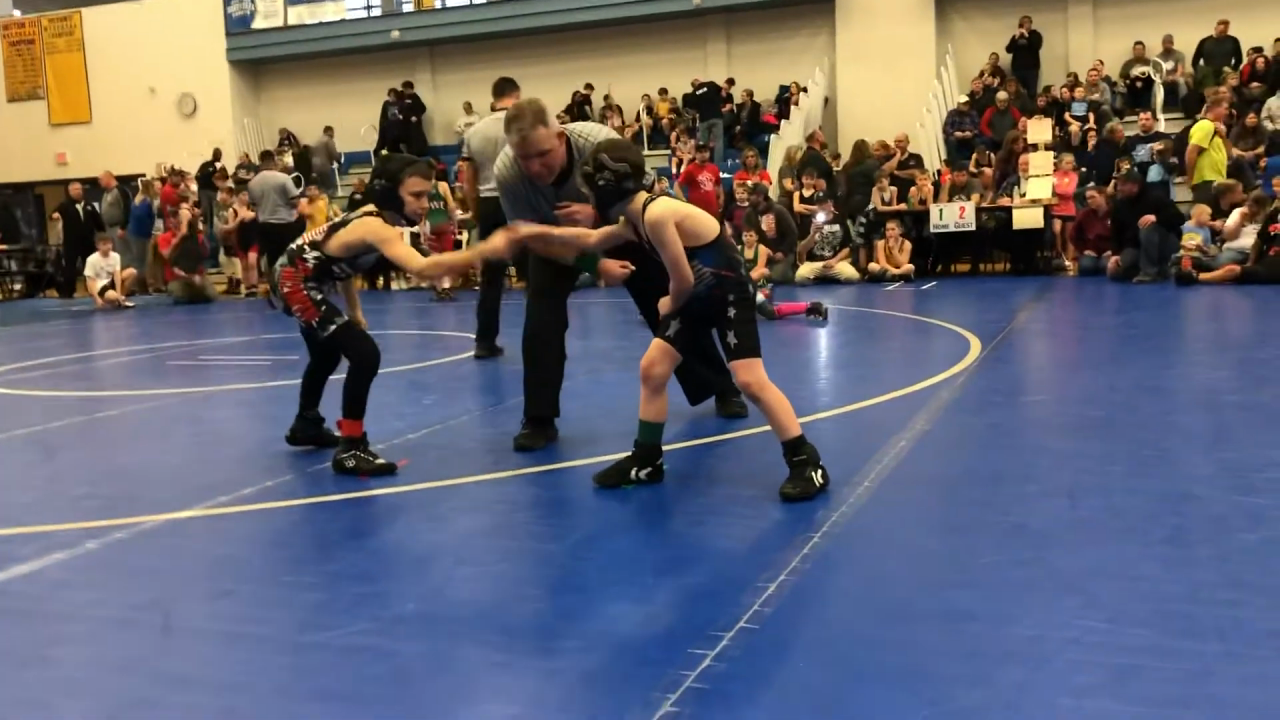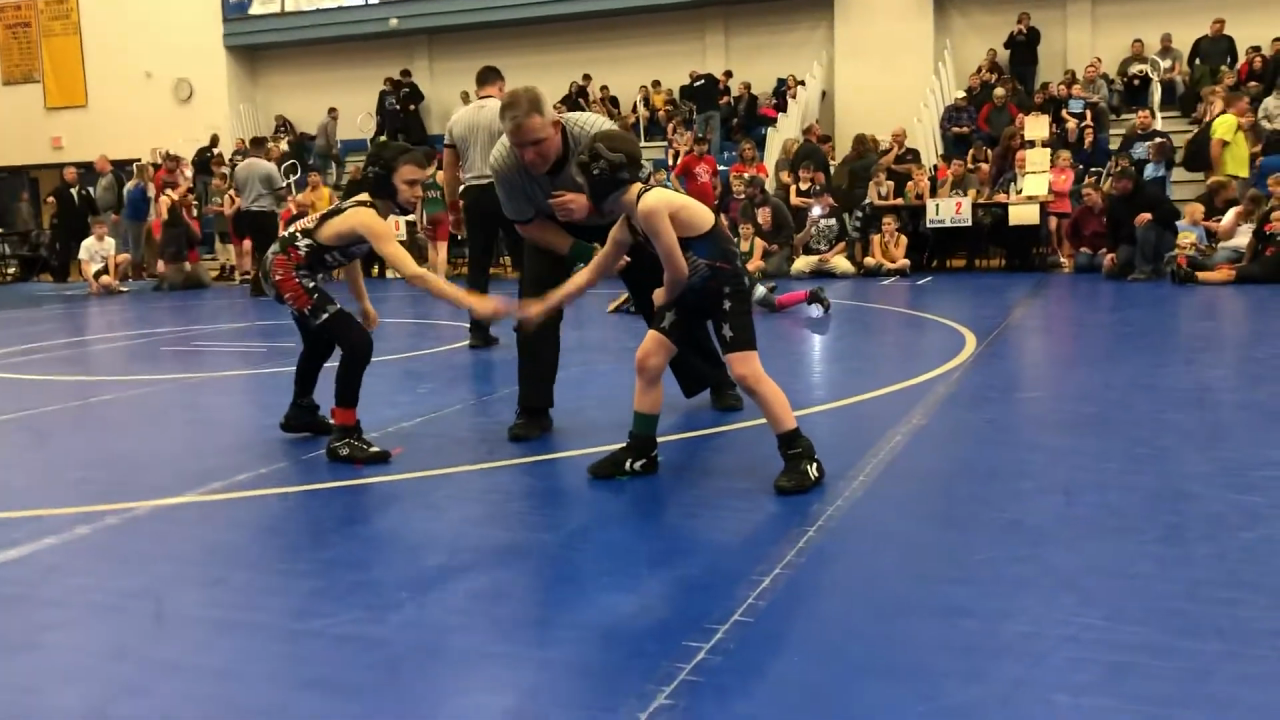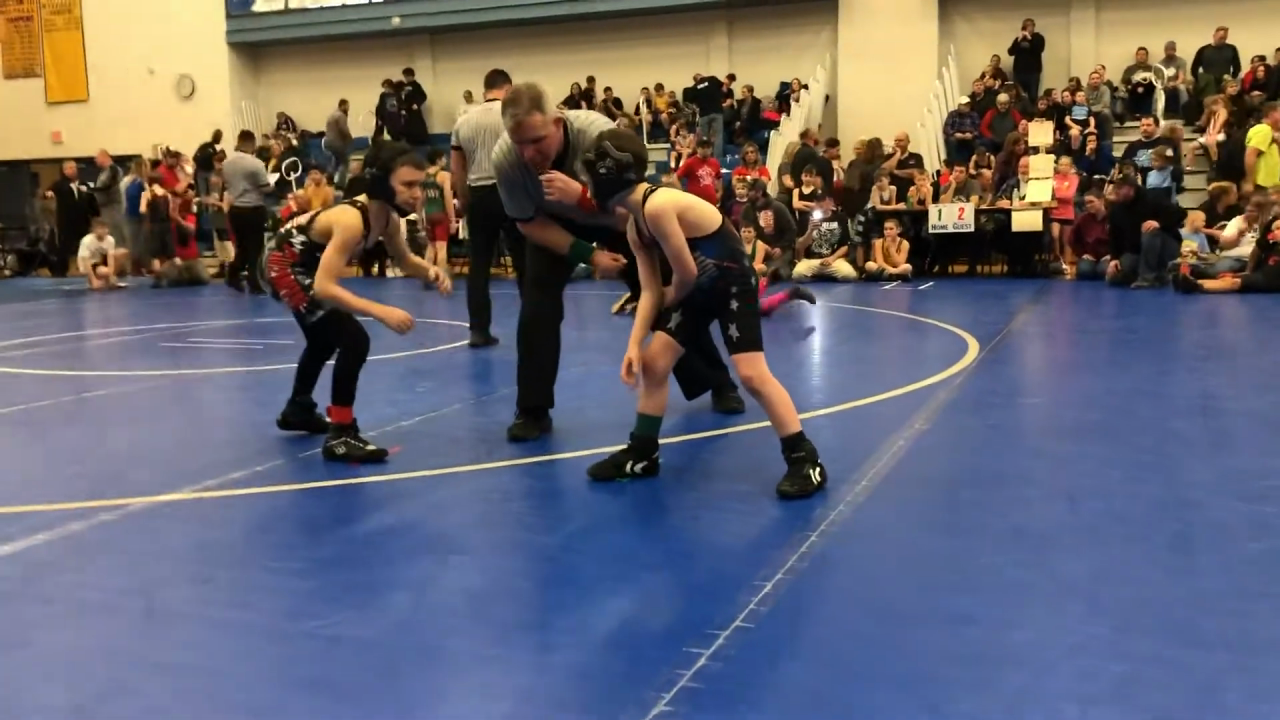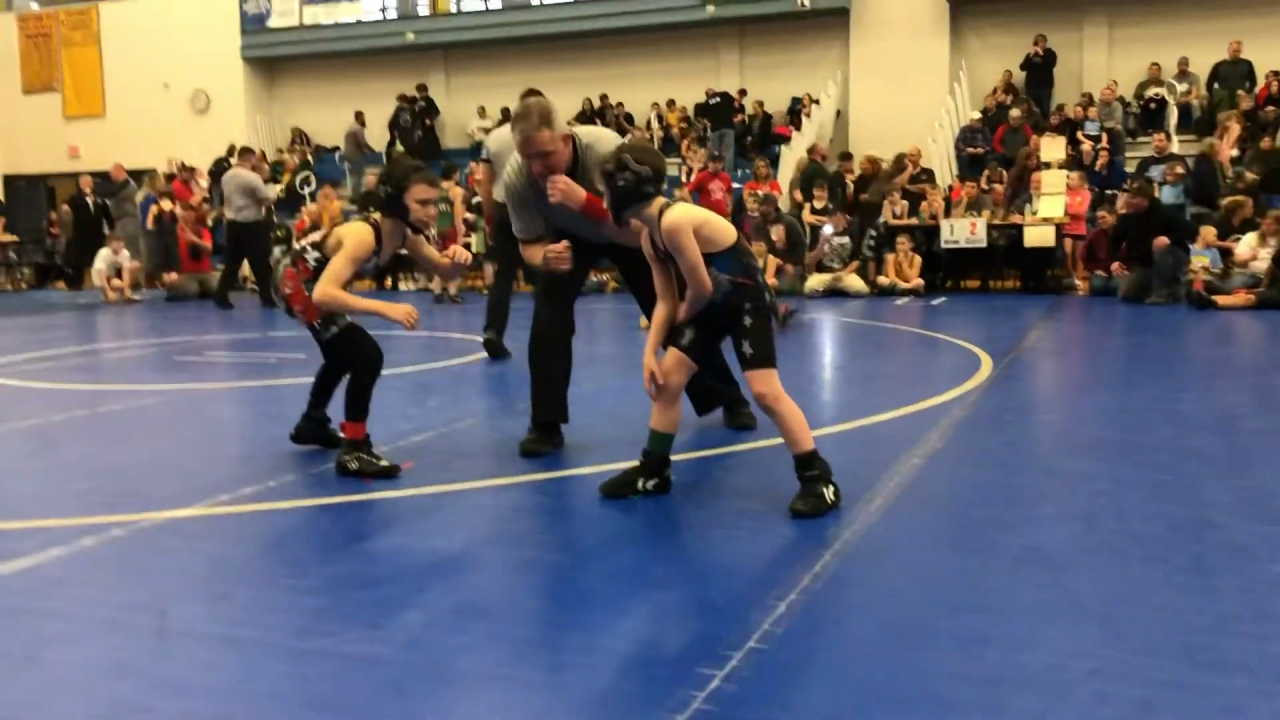
dt=0.3s
person 1, frame 1
left shoulder: (657, 214)
right shoulder: (632, 222)
left elbow: (683, 280)
right elbow: (592, 240)
left wrist: (671, 306)
right wrist: (540, 231)
left hip: (729, 293)
right hip: (695, 297)
left knee: (750, 380)
right knee: (653, 369)
left ankle: (805, 462)
right ankle: (646, 460)
person 1, frame 2
left shoulder: (650, 205)
right shoulder: (628, 220)
left elbow: (677, 272)
right elbow: (595, 270)
left wrist: (664, 298)
right wrist: (547, 305)
left hip: (725, 284)
right hip: (690, 289)
left knee: (746, 373)
right knee: (647, 361)
left ankle: (801, 455)
right ankle: (641, 452)
person 1, frame 3
left shoulder: (657, 206)
right shoulder: (634, 224)
left elbow: (686, 273)
right elbow: (650, 291)
left wrist: (671, 298)
right wrist: (633, 346)
left hip: (732, 284)
right hip: (696, 289)
left knee: (752, 374)
right knee: (653, 363)
left ankle: (804, 459)
right ankle: (641, 454)
person 1, frame 4
left shoulder: (674, 221)
right shoulder: (648, 234)
left elbow: (701, 289)
right elbow: (666, 301)
left wrist: (683, 316)
right wrist: (649, 353)
left hip: (746, 300)
right hip: (709, 304)
left knee: (765, 391)
right knee: (666, 379)
left ankle: (817, 477)
right ankle: (653, 470)
person 2, frame 1
left shoulder: (601, 143)
right shoulder: (506, 173)
left wrist: (597, 214)
right wrist: (594, 263)
right knee: (542, 315)
left ankle: (722, 389)
right ankle: (539, 421)
person 2, frame 2
left shoulder: (597, 133)
right shoulder: (502, 162)
right elbow: (527, 225)
left wrist: (591, 205)
right wrist: (589, 255)
left hip: (619, 216)
right hip: (551, 224)
left ankle: (717, 381)
right ankle: (533, 410)
person 2, frame 3
left shoulder: (598, 134)
right shoulder: (504, 159)
right elbow: (529, 223)
left wrist: (580, 196)
right wrist: (587, 254)
left hip: (622, 216)
right hip: (555, 221)
right knee: (537, 302)
left ankle: (718, 383)
right ankle: (533, 411)
person 2, frame 4
left shoulder: (606, 149)
right shoulder: (516, 178)
left elbow: (637, 232)
right elbow: (530, 245)
left wrist: (584, 202)
right wrist: (547, 258)
left hip: (630, 232)
right hip: (566, 238)
right knee: (549, 316)
left ankle: (730, 400)
right ankle: (546, 426)
person 3, frame 1
left shoulder: (373, 216)
right shoulder: (374, 227)
right elbow: (422, 268)
left wrist: (354, 311)
right wrist: (486, 251)
left hip: (301, 279)
right hip: (294, 282)
left knee: (327, 355)
right knee: (365, 354)
left ankle: (306, 425)
right ankle: (350, 449)
person 3, frame 2
left shoulder: (367, 206)
right shoulder: (366, 218)
right elbow: (414, 274)
left wrist: (363, 302)
right wrist: (472, 302)
left hip: (295, 268)
right hip: (286, 269)
left knee: (321, 342)
right knee: (357, 343)
left ankle: (300, 412)
right ankle: (343, 437)
person 3, frame 3
left shoulder: (387, 216)
right shoulder: (352, 219)
left elbow: (404, 258)
right elbow: (322, 288)
left wrist: (430, 271)
right wrist: (379, 312)
left hip: (303, 265)
right hip: (285, 266)
left knee: (324, 340)
right knee: (354, 340)
left ankle: (298, 409)
right ankle: (340, 435)
person 3, frame 4
left shoulder: (405, 233)
right shoulder: (364, 235)
left elbow: (442, 268)
right elbow: (323, 294)
left wrist: (456, 259)
right wrist: (385, 308)
left hip: (318, 280)
right hip: (300, 282)
left knee: (342, 356)
right knee: (367, 356)
left ankle: (312, 424)
right ankle: (353, 451)
person 4, frame 1
left shoulder: (474, 131)
left elbow: (468, 182)
left wrist: (478, 216)
left hip: (488, 207)
left knee: (491, 277)
left ankle: (485, 341)
person 4, frame 2
left shoulder: (456, 118)
left elbow: (448, 171)
left wrist: (453, 209)
left hip: (473, 195)
left knee: (477, 266)
right knee: (526, 259)
left ankle: (479, 331)
person 4, frame 3
left shoulder: (464, 120)
left elbow: (456, 171)
left wrist: (464, 204)
left hip: (478, 195)
left knee: (478, 265)
right knee: (525, 261)
left ankle: (479, 330)
person 4, frame 4
left shoulder: (494, 136)
left elbow: (483, 183)
left wrist: (489, 218)
left hip: (503, 210)
left knee: (503, 276)
left ankle: (492, 330)
